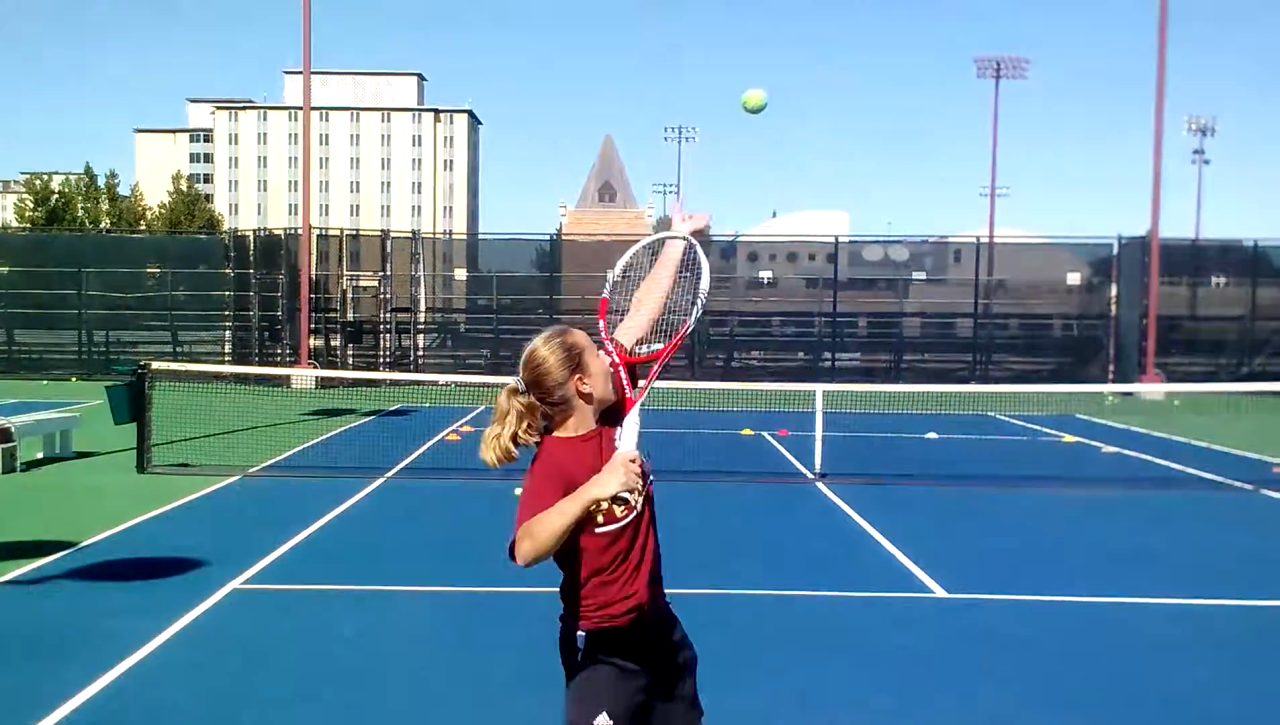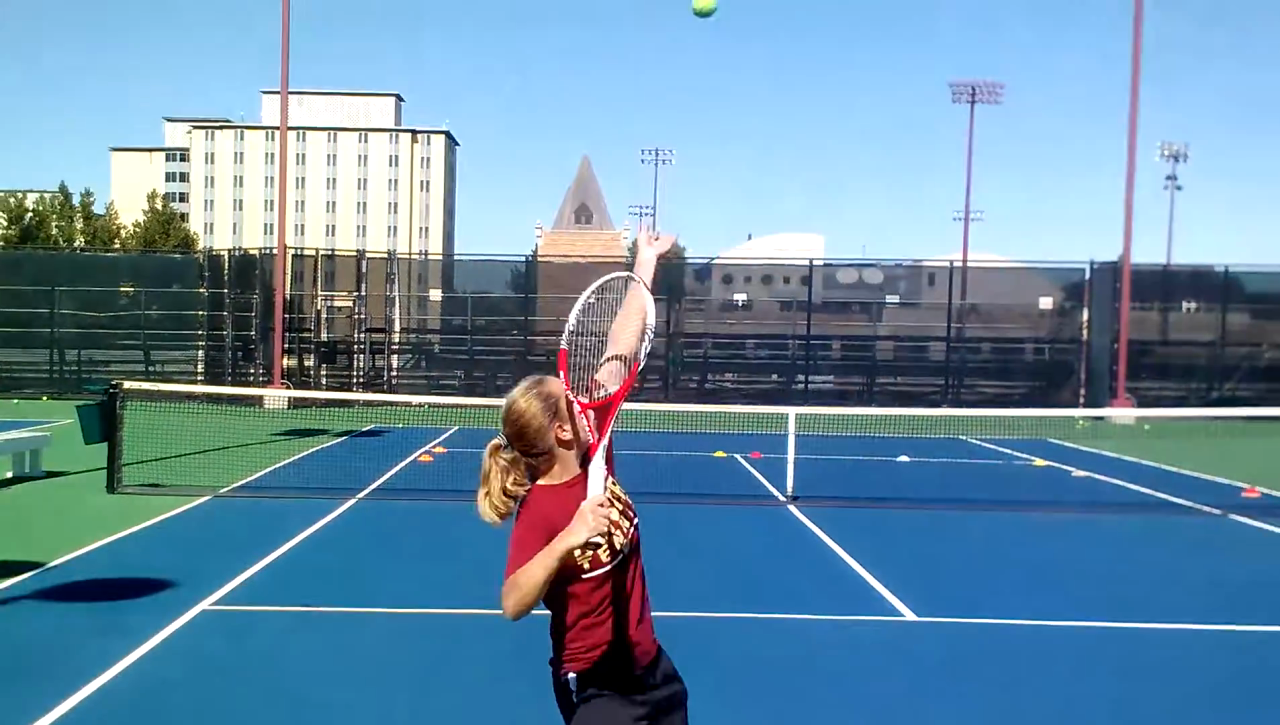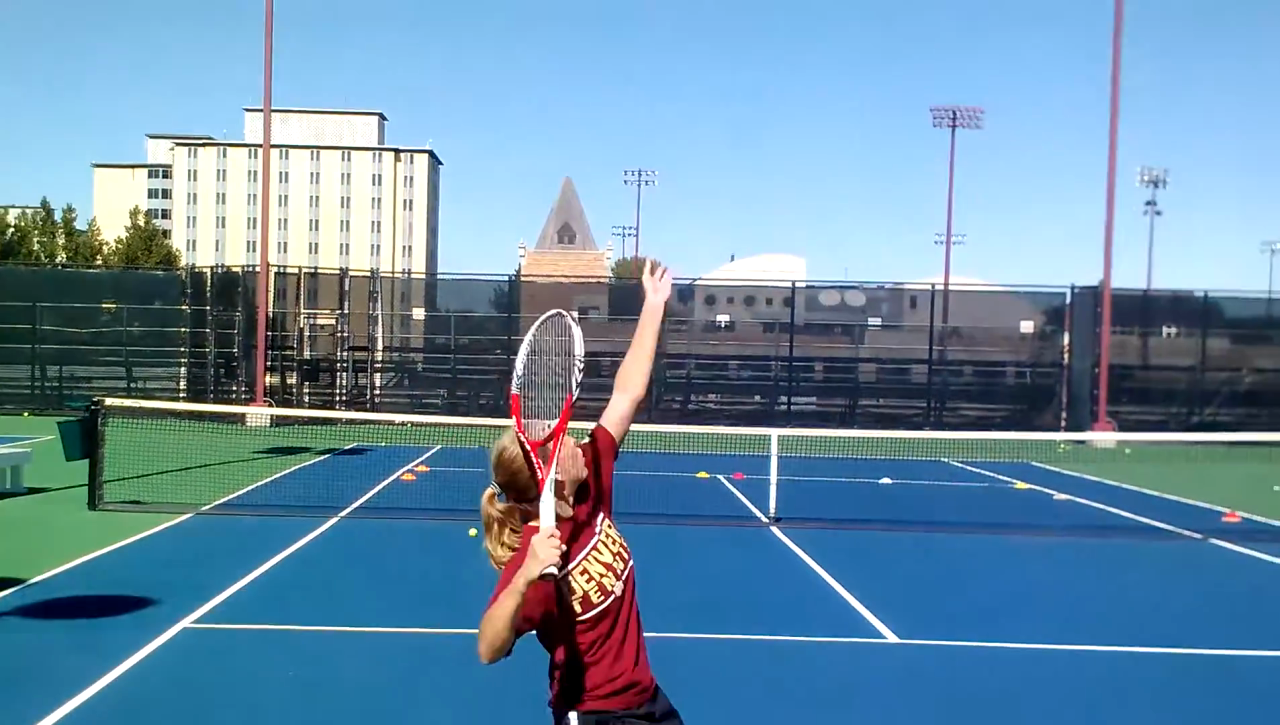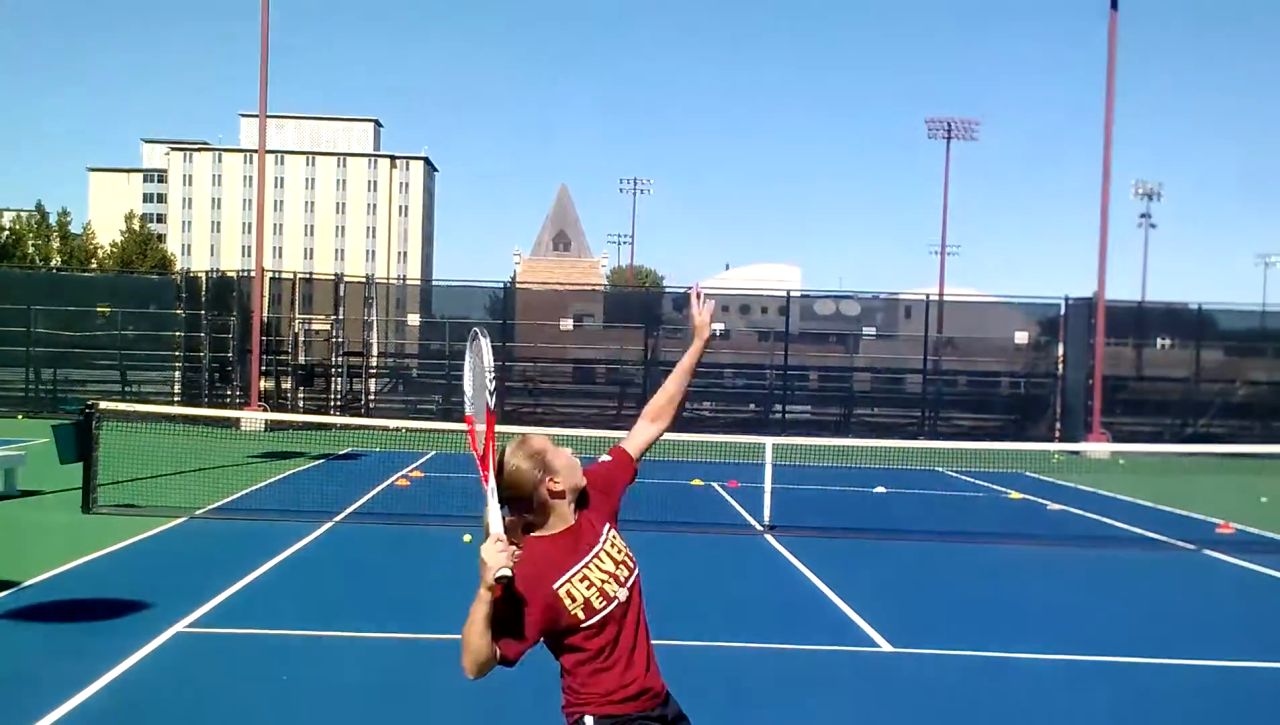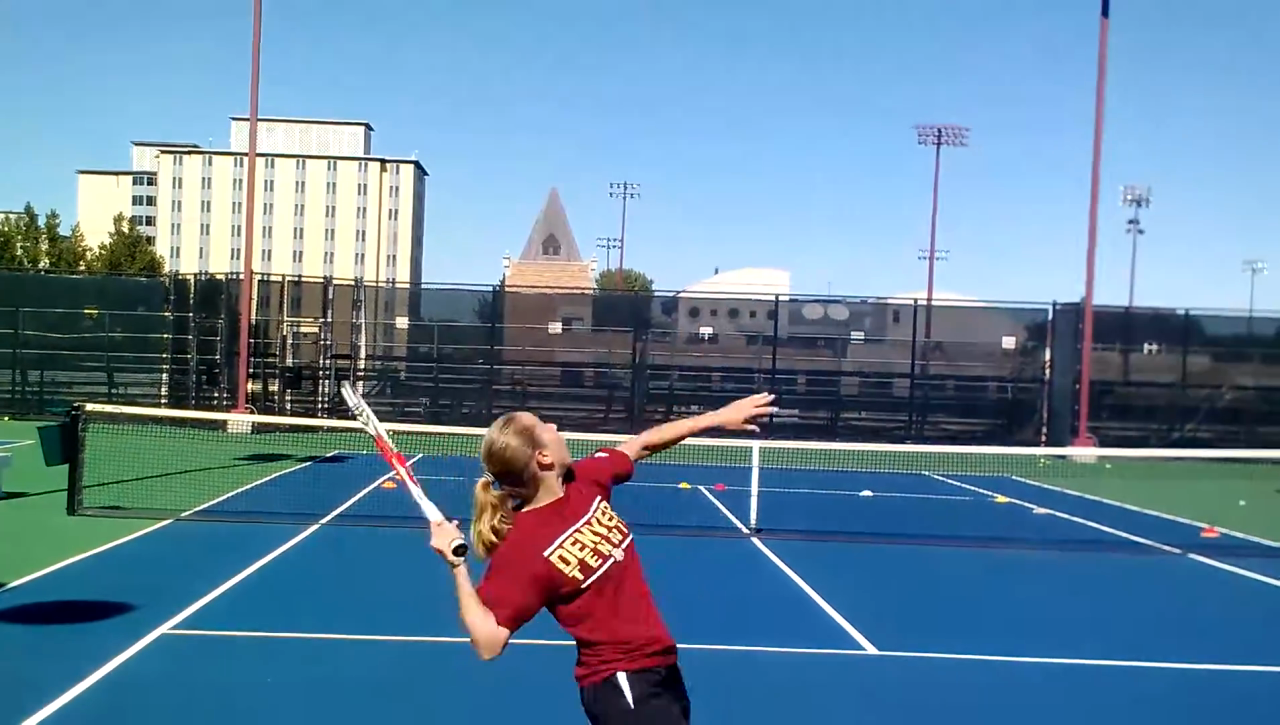
dt=0.1s
person 1, frame 1
left shoulder: (611, 414)
right shoulder: (551, 468)
left elbow: (640, 317)
right elbow: (526, 551)
left wrist: (678, 240)
right wrist: (595, 488)
left hip: (656, 627)
right hip: (607, 645)
person 1, frame 2
left shoulder: (587, 452)
right shoulder: (540, 518)
right elbow: (513, 603)
left wrist: (644, 267)
right wrist: (573, 532)
left hip: (647, 667)
right hip: (597, 685)
person 1, frame 3
left shoulder: (592, 489)
right shoulder: (534, 556)
left elbow: (627, 392)
right elbow: (490, 650)
left wrist: (654, 306)
right wrist: (525, 576)
person 1, frame 4
left shoulder: (595, 497)
right shoulder: (527, 575)
left elbow: (650, 424)
right elbow: (475, 665)
left wrist: (698, 343)
right wrist: (489, 590)
person 1, frame 5
left shoulder: (583, 479)
right shoulder: (518, 549)
left elbow: (640, 443)
right elbow: (488, 643)
left wrist: (718, 417)
right wrist: (456, 566)
left hip: (656, 671)
right hip: (622, 683)
